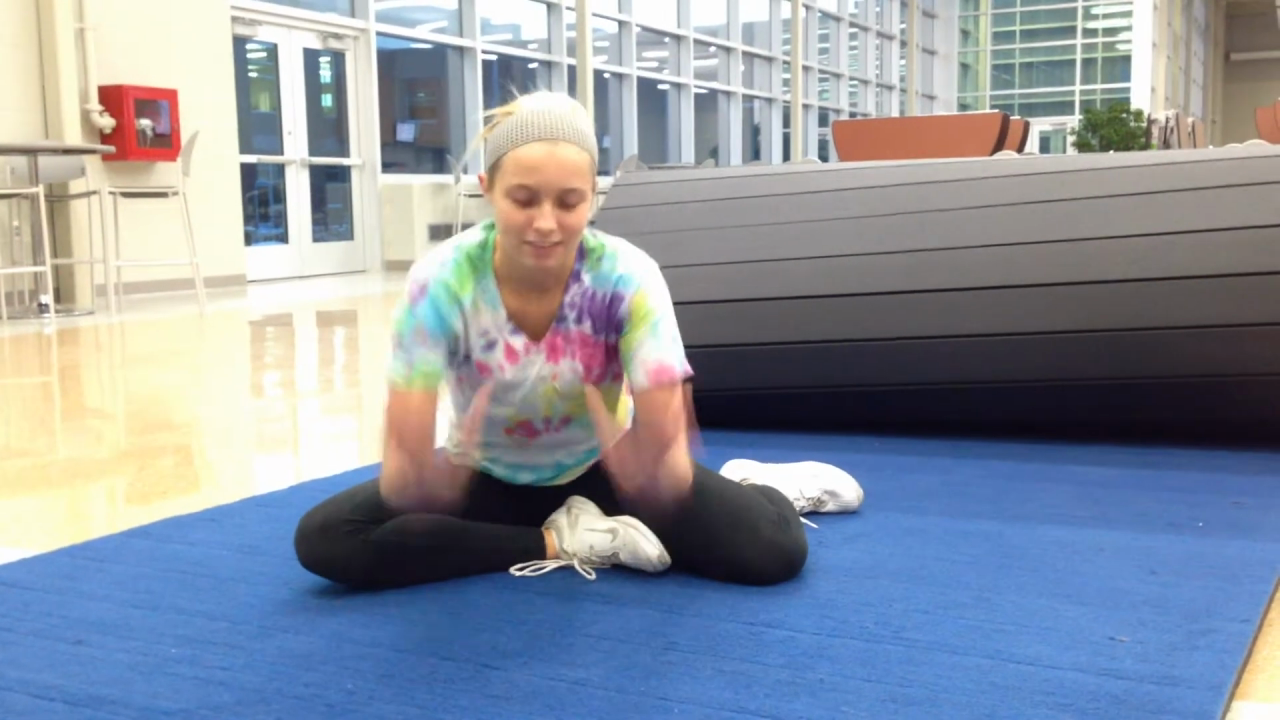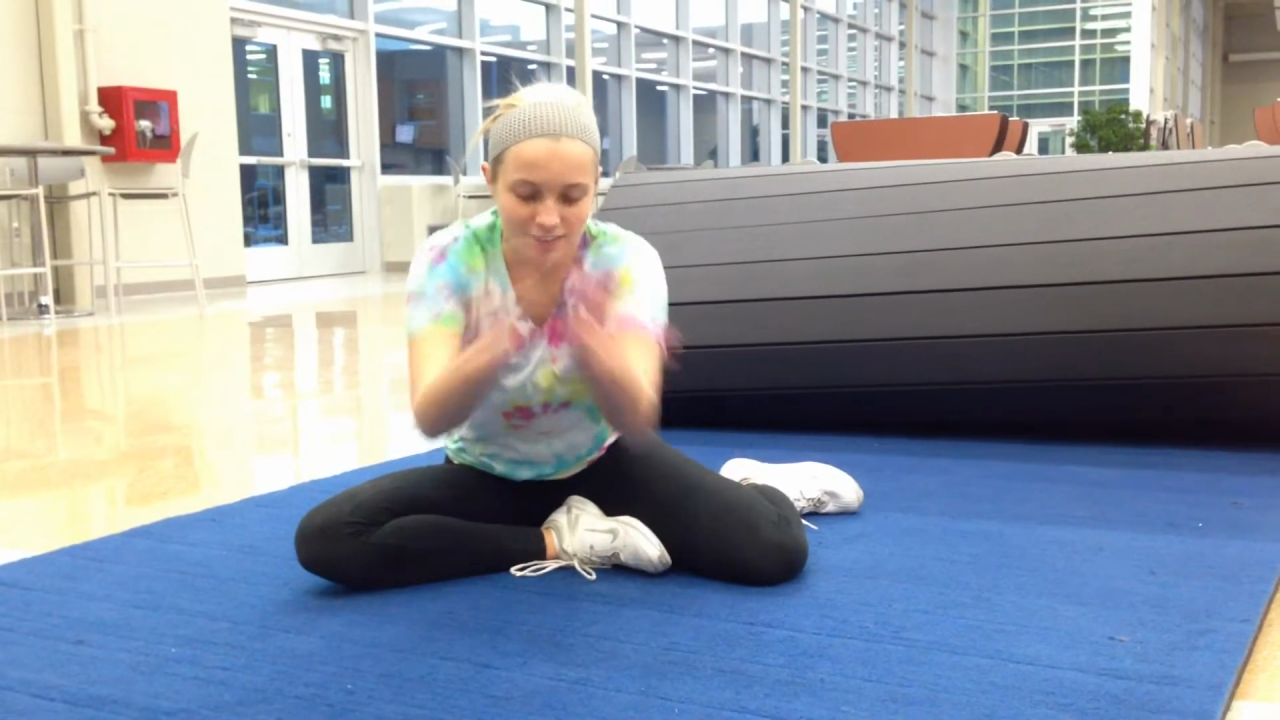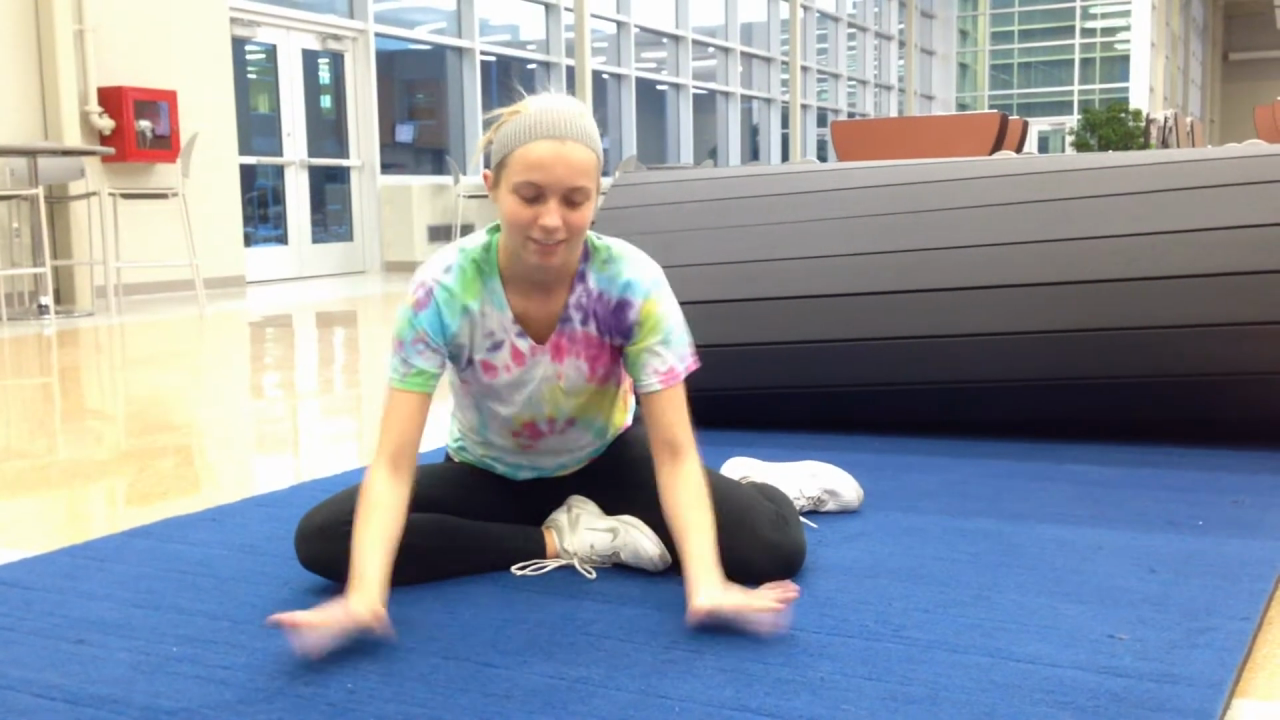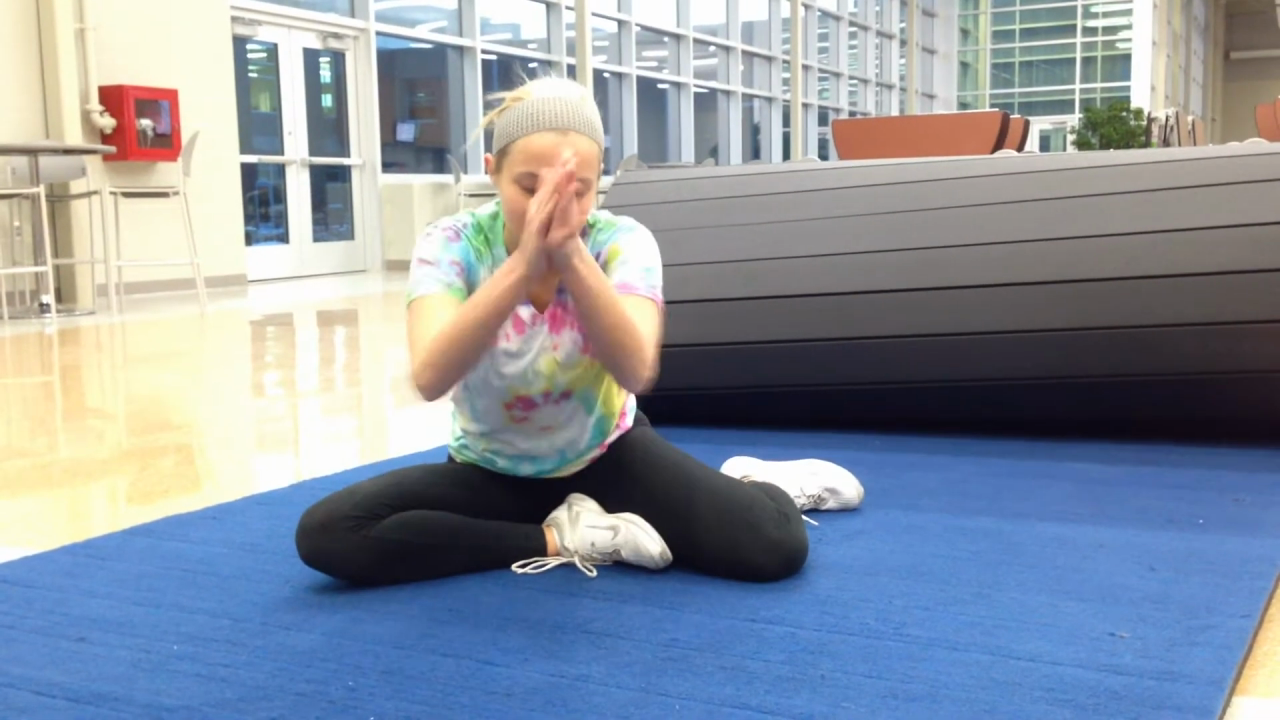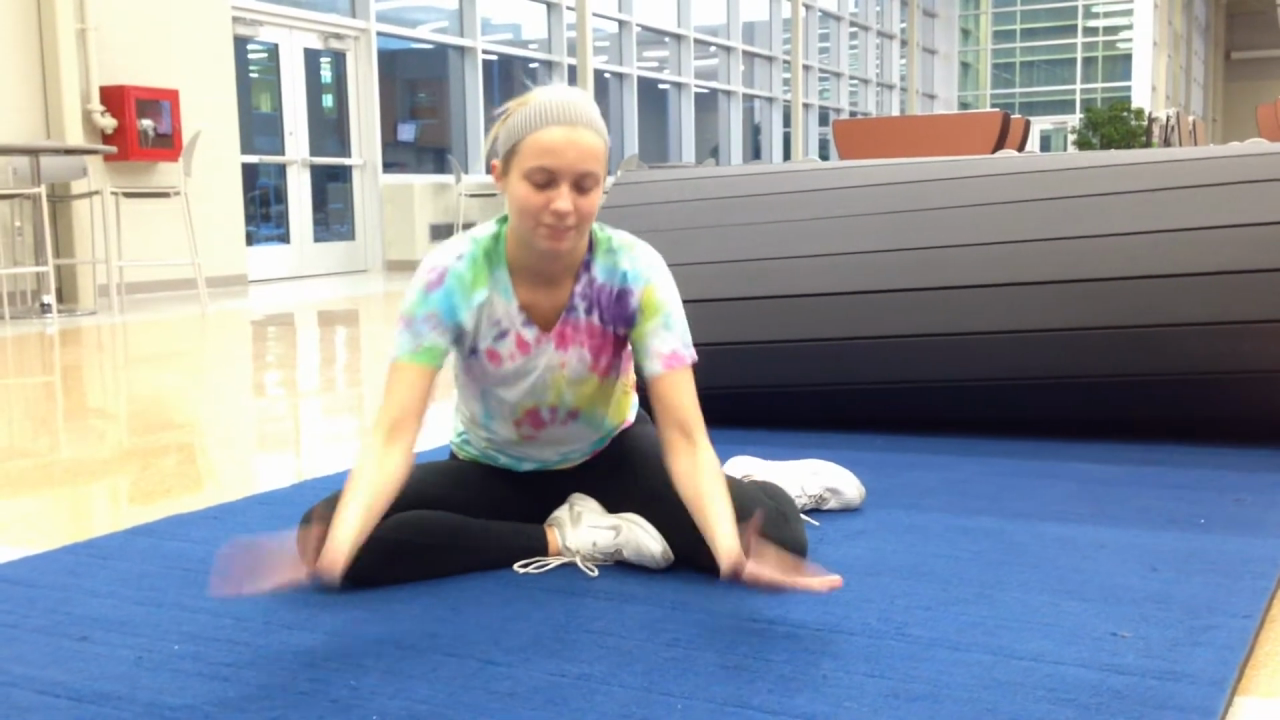
dt=0.3s
person 1, frame 1
left shoulder: (628, 280)
right shoulder: (442, 283)
left elbow: (670, 436)
right elbow: (403, 446)
left wrist: (662, 472)
right wrist: (417, 479)
left hip: (602, 465)
right hip: (488, 479)
left knee: (777, 546)
right knee: (321, 541)
right ankle: (557, 537)
person 1, frame 2
left shoulder: (625, 259)
right shoulder: (449, 257)
left elbow: (637, 416)
right elbow: (430, 415)
left wrist: (584, 332)
right wrist: (499, 340)
left hip: (604, 462)
right hip: (486, 477)
left knee: (776, 546)
right knee: (323, 542)
right ankle: (567, 541)
person 1, frame 3
left shoulder: (630, 281)
right shoulder: (443, 288)
left elbow: (675, 449)
right elbow: (393, 462)
left wrist: (706, 582)
right wrist: (364, 597)
left hip: (604, 463)
right hip: (487, 476)
left knee: (771, 545)
right knee: (319, 539)
right ankle: (563, 544)
person 1, frame 4
left shoulder: (624, 241)
right shoulder: (451, 243)
left elbow: (637, 371)
right elbow: (430, 378)
left wrist: (566, 251)
right wrist: (525, 260)
left hip: (607, 458)
right hip: (490, 472)
left knee: (776, 544)
right knee: (325, 535)
right ankle: (565, 539)
person 1, frame 5
left shoulder: (634, 272)
right shoulder: (451, 274)
left elbow: (684, 433)
right elbow: (391, 437)
left wrist: (732, 548)
right wrist: (334, 551)
left hip: (605, 459)
right hip: (489, 471)
left knee: (777, 530)
right knee: (337, 536)
right ankle: (564, 539)
